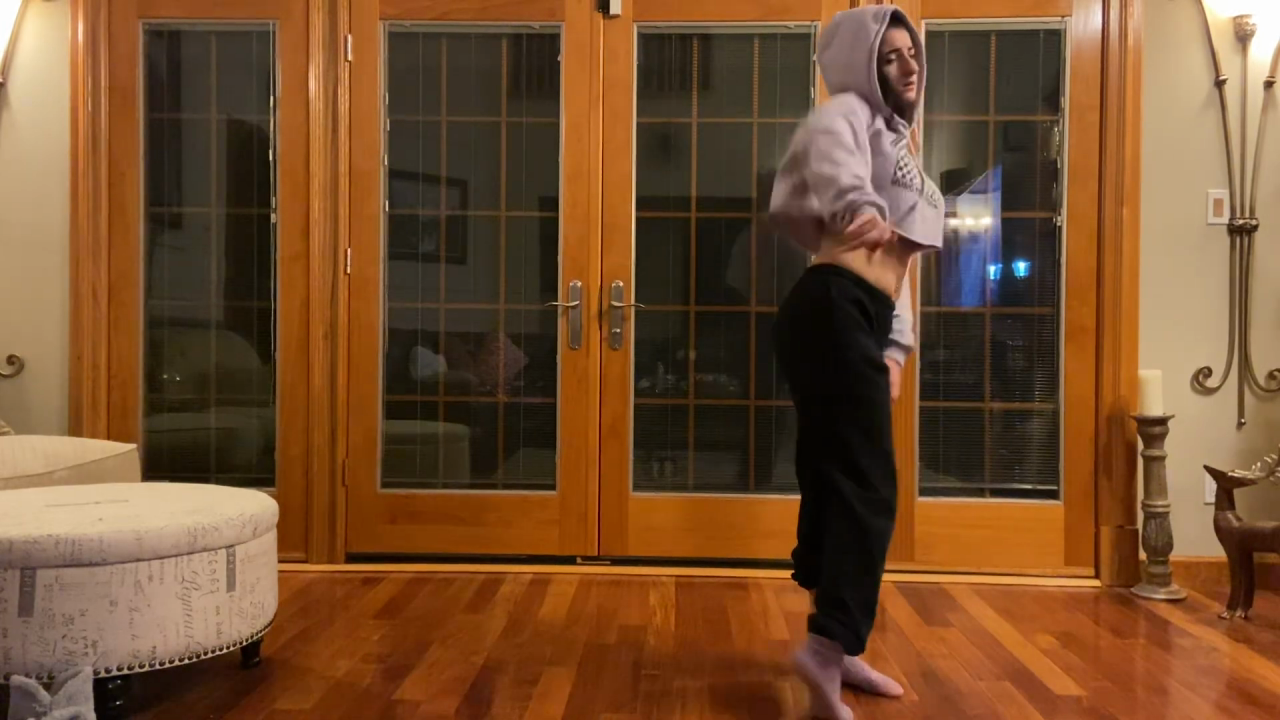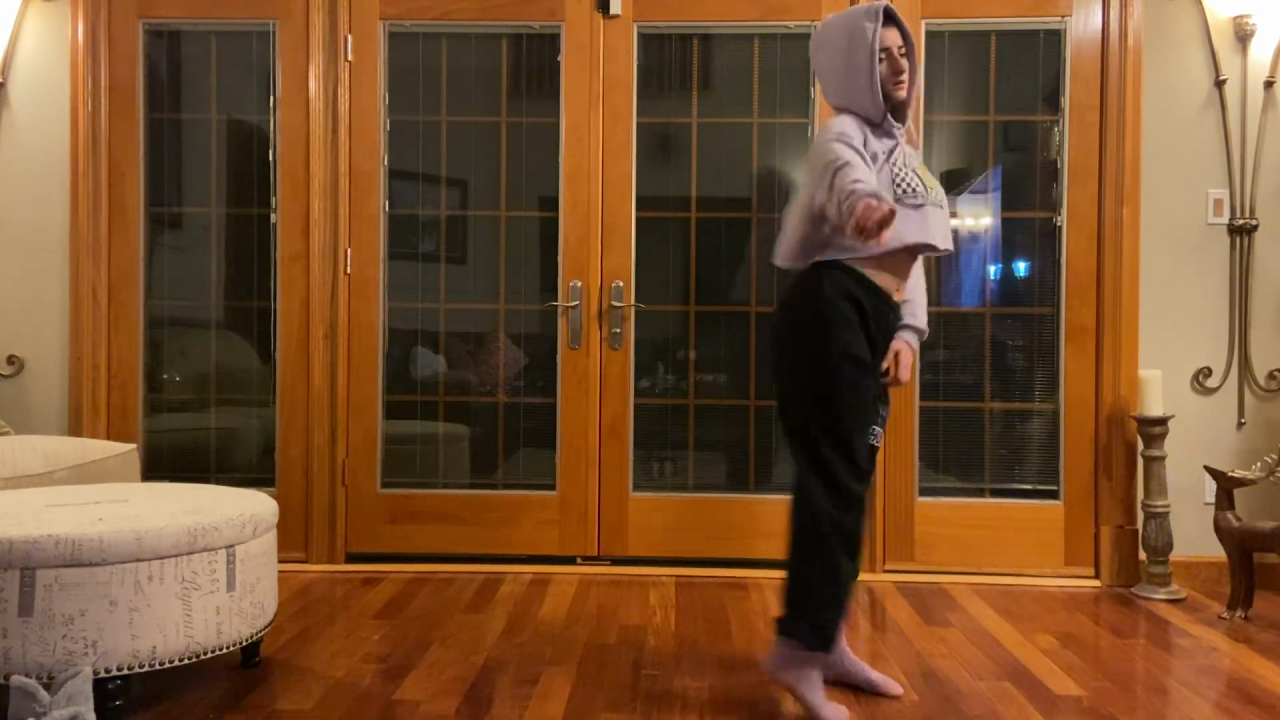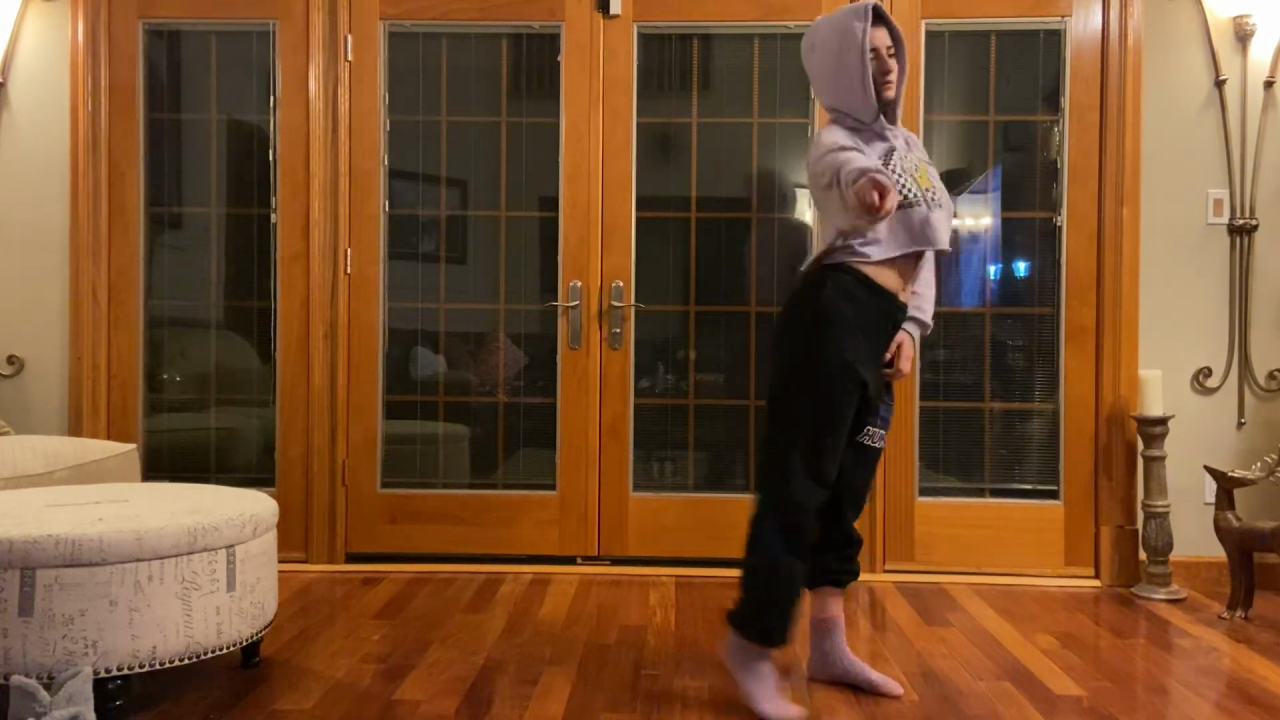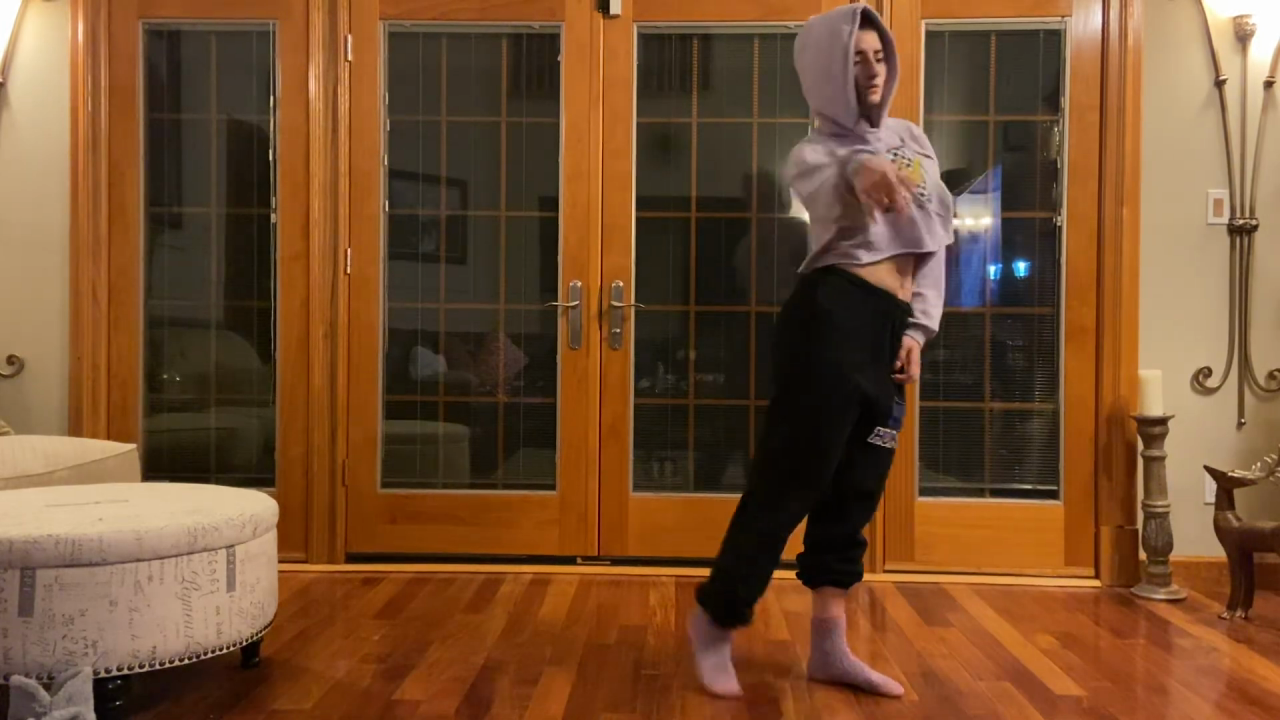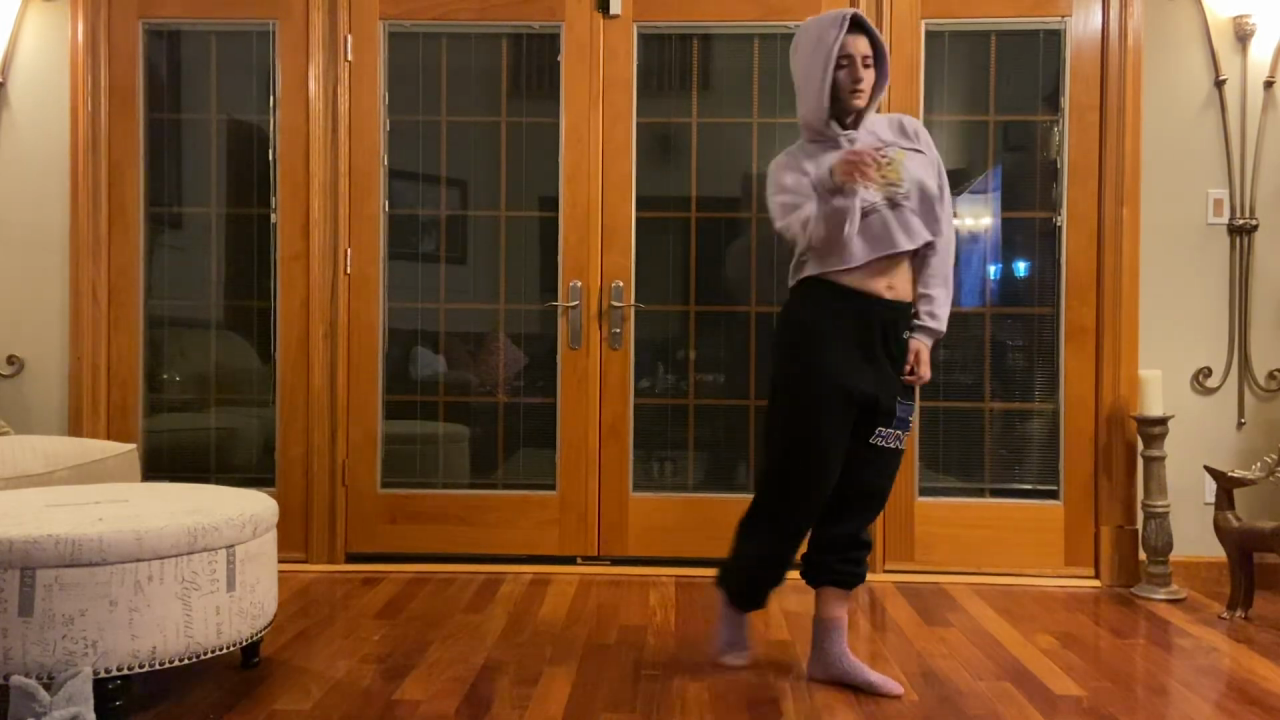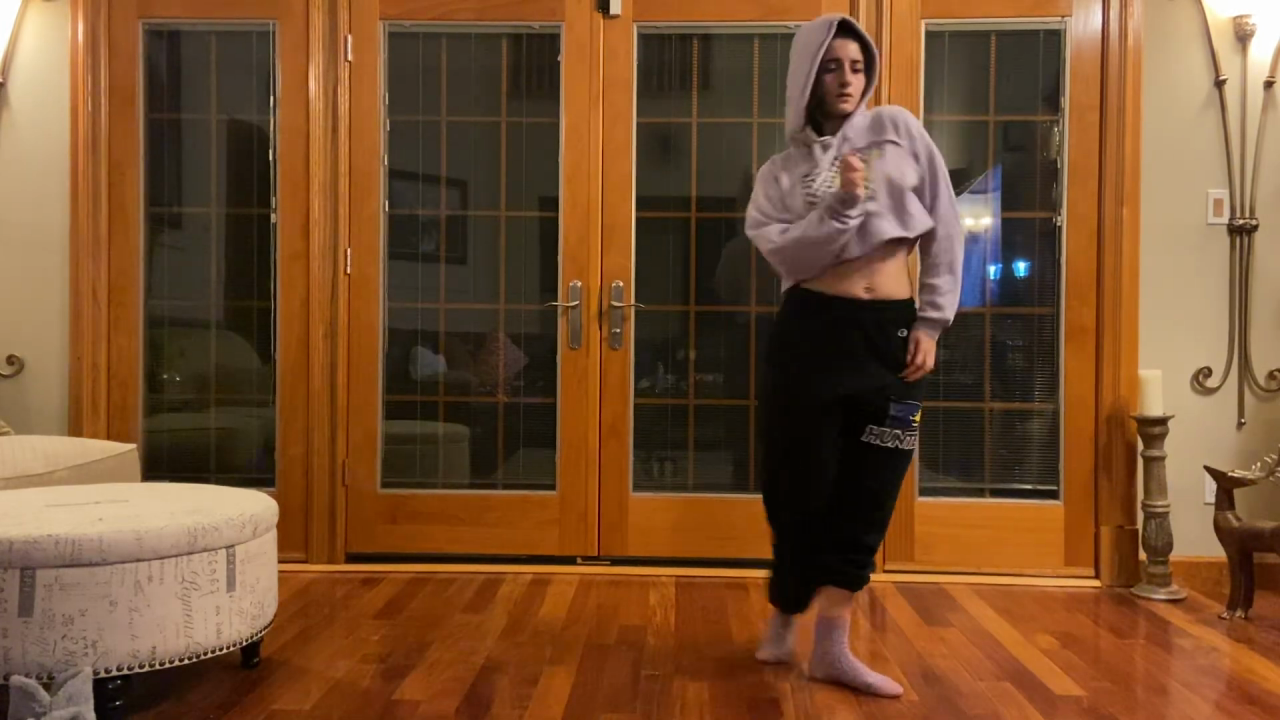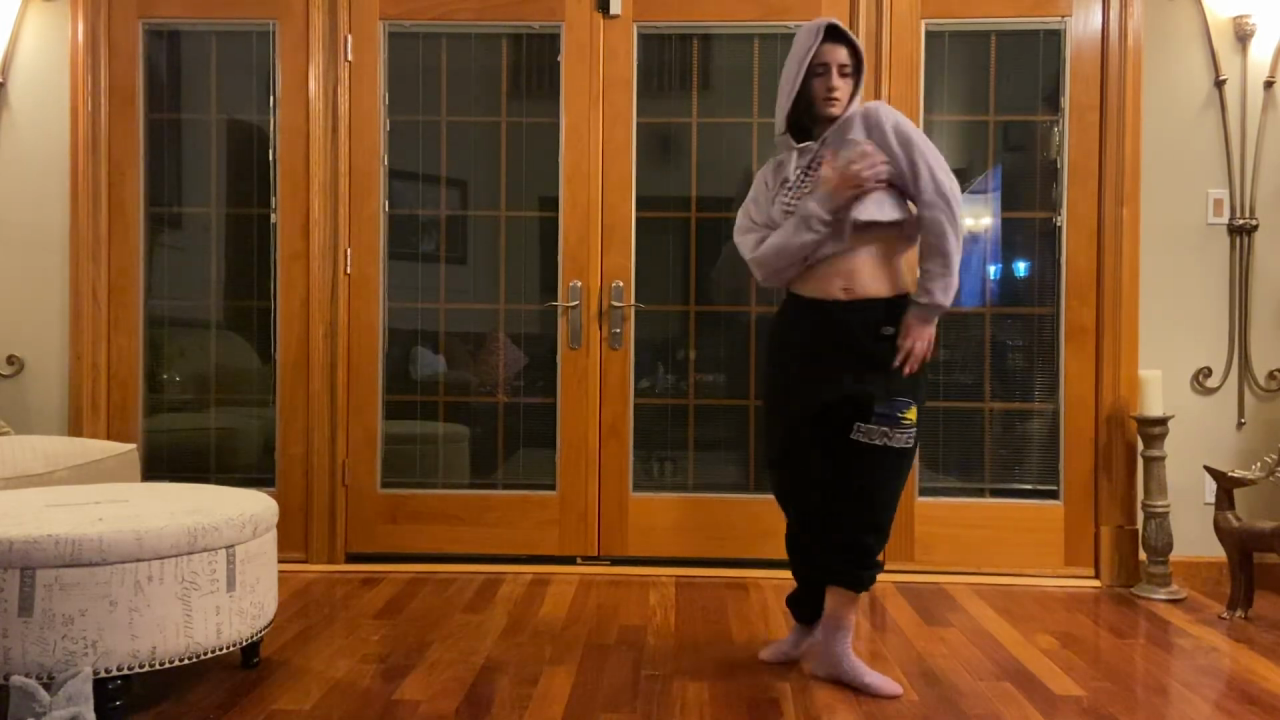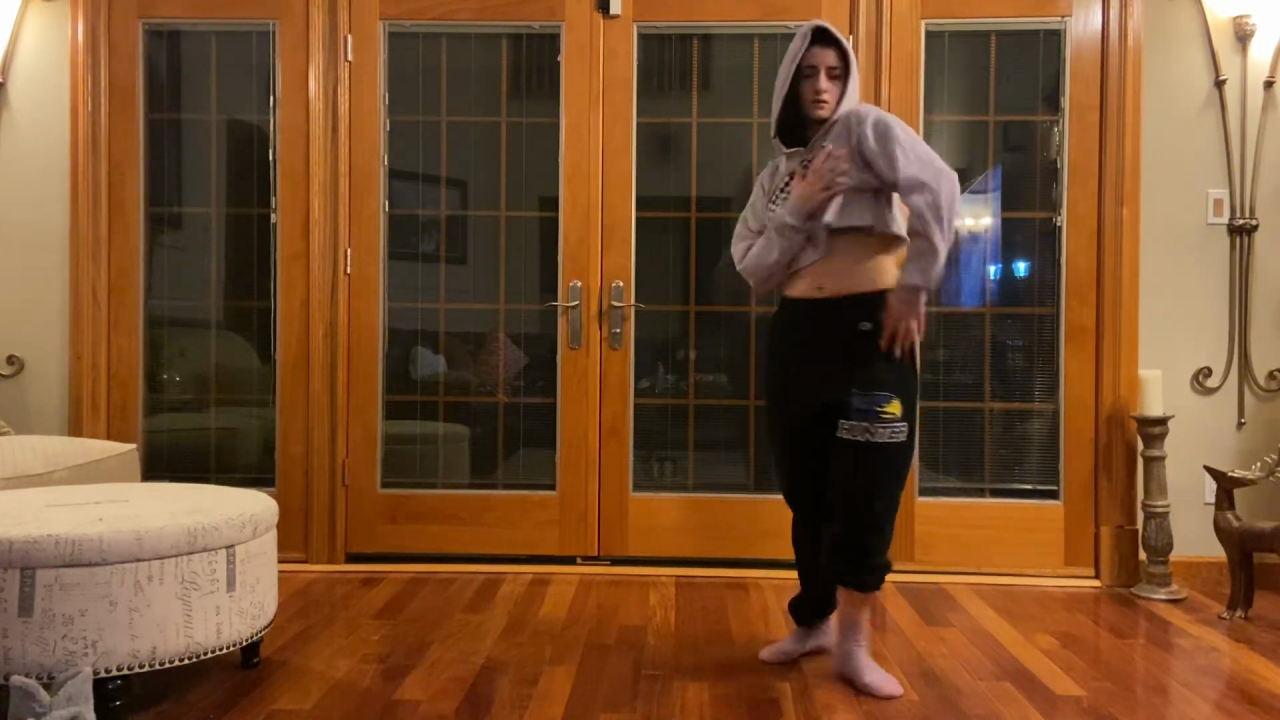
dt=0.1s
person 1, frame 1
left shoulder: (893, 142)
right shoulder: (851, 118)
right elbow: (817, 142)
left wrist: (895, 347)
right wrist: (853, 207)
left hip: (854, 321)
right hip: (833, 313)
left knee: (835, 485)
right knee: (865, 485)
left ankle: (834, 649)
right ankle: (828, 644)
person 1, frame 2
left shoulder: (896, 145)
right shoulder: (842, 134)
left elbow: (911, 254)
right elbow: (845, 174)
left wrist: (906, 330)
right wrist: (858, 203)
left hip: (868, 325)
right hip: (831, 312)
left knee: (843, 485)
right knee: (832, 478)
left ankle: (825, 646)
right ankle: (798, 655)
person 1, frame 3
left shoulder: (908, 144)
right shoulder: (837, 145)
left elbow: (920, 251)
right elbow: (849, 178)
left wrist: (913, 325)
right wrist: (865, 196)
left hip: (874, 329)
right hip: (834, 313)
left knee: (844, 491)
right knee: (801, 475)
left ankle: (827, 647)
right ankle: (752, 643)
person 1, frame 4
left shoulder: (913, 140)
right shoulder: (817, 152)
left elbow: (933, 245)
right elbow: (846, 222)
left wrist: (919, 327)
right wrist: (875, 189)
left hip: (889, 329)
right hip: (830, 316)
left knee: (852, 492)
right knee: (792, 475)
left ankle: (830, 648)
right ankle: (715, 620)
person 1, frame 5
left shoulder: (909, 135)
right shoulder: (797, 163)
left elbow: (937, 240)
right elbow: (816, 238)
left wrist: (926, 329)
right wrist: (846, 185)
left hip: (892, 331)
right hip: (823, 324)
left knee: (859, 494)
right knee: (797, 480)
left ankle: (830, 648)
right ankle: (736, 604)
person 1, frame 6
left shoulder: (897, 130)
right shoulder: (780, 171)
left elbow: (943, 231)
right elbow: (785, 252)
left wrist: (932, 319)
right wrist: (841, 197)
left hip: (890, 333)
right hip: (810, 330)
left knee: (865, 495)
right knee: (797, 487)
left ankle: (831, 646)
right ankle: (787, 607)
person 1, frame 7
left shoulder: (882, 126)
right shoulder: (775, 176)
left elbow: (943, 210)
right elbow: (765, 264)
left wrist: (927, 309)
right wrist: (825, 202)
left hip: (883, 330)
right hip: (805, 333)
left knee: (866, 495)
right knee: (802, 487)
left ankle: (834, 646)
right ankle: (809, 620)
person 1, frame 8
left shoulder: (866, 129)
right shoulder: (776, 172)
left elbow: (937, 185)
right elbow: (753, 269)
left wrist: (913, 290)
right wrist: (798, 208)
left hip: (869, 327)
right hip: (797, 332)
left knee: (865, 491)
right knee: (808, 490)
left ankle: (851, 643)
right ankle: (814, 621)
